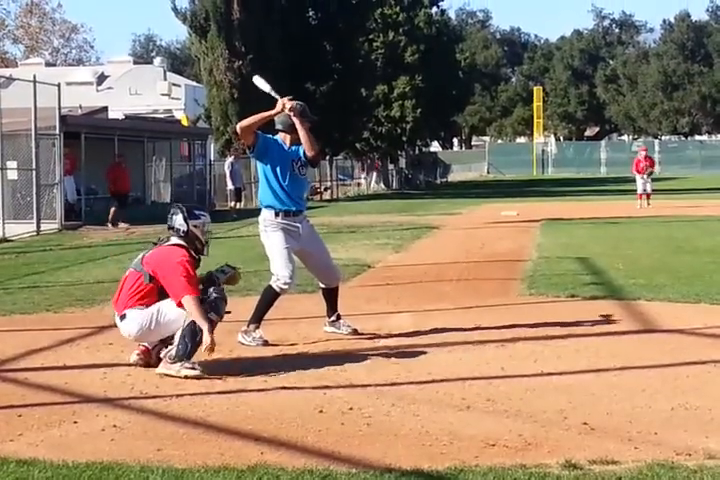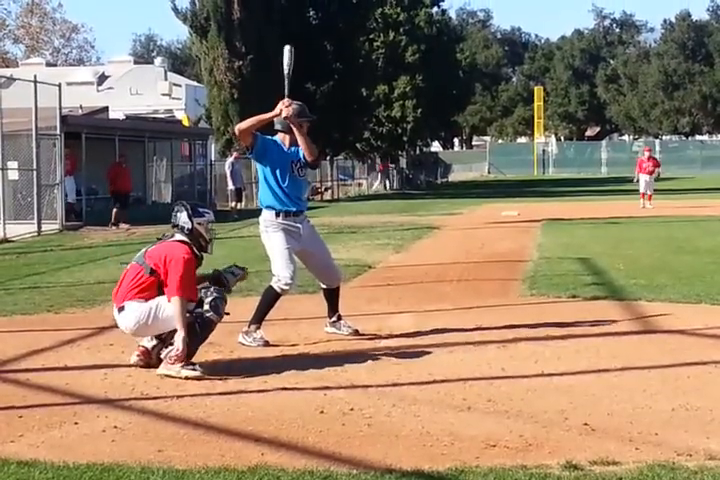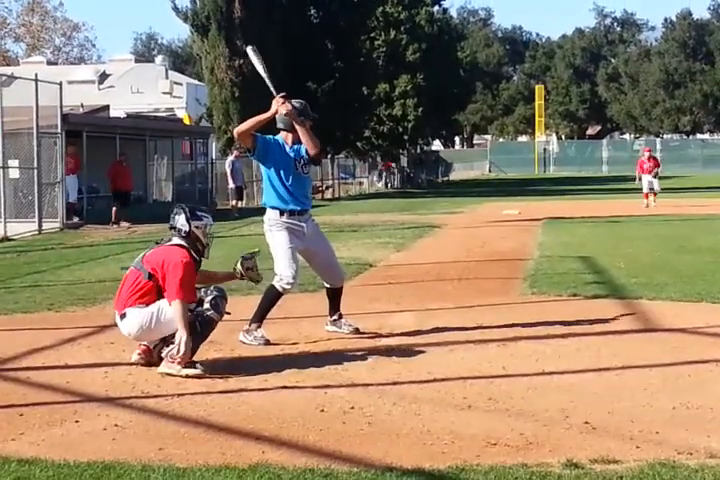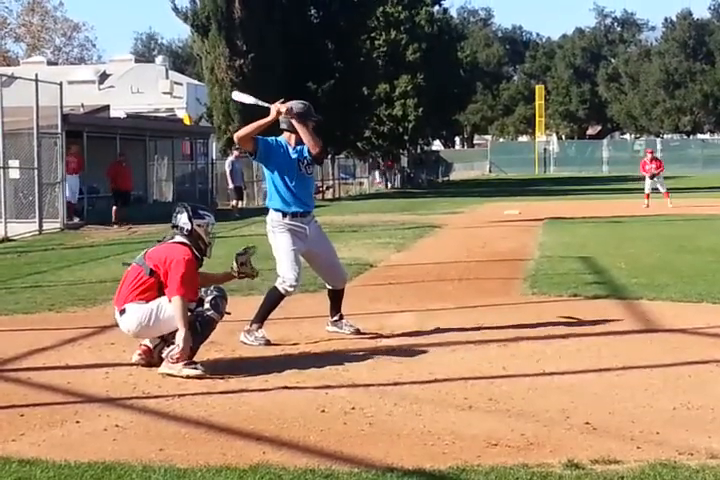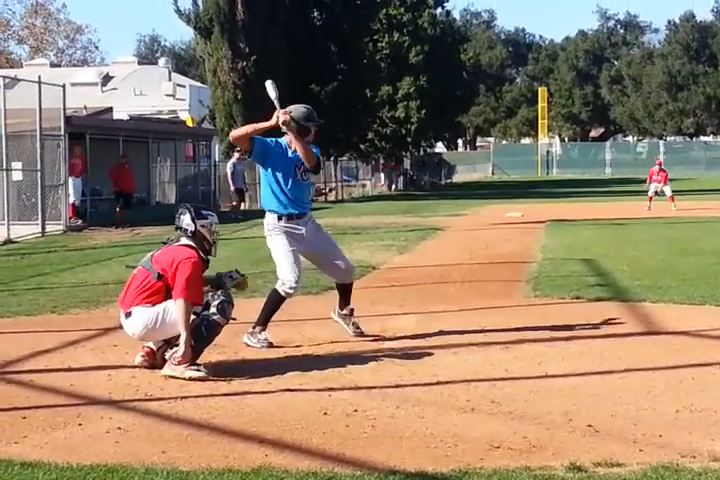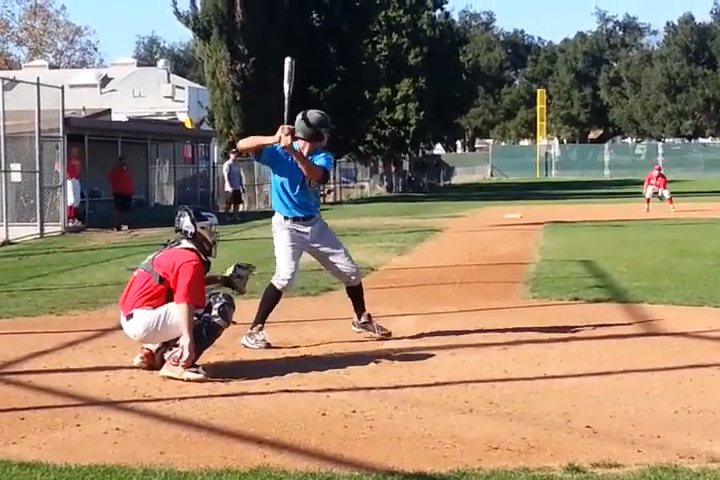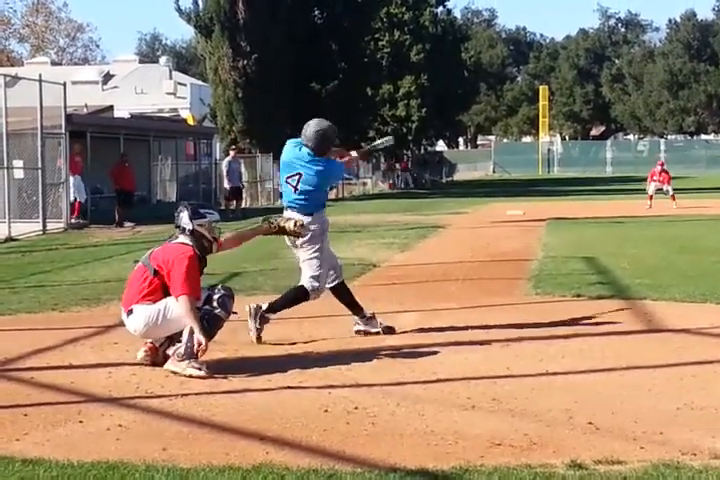
dt=0.3s
person 1, frame 1
left shoulder: (300, 151)
right shoulder: (267, 145)
left elbow: (314, 153)
right elbow: (242, 128)
left wrist: (296, 117)
right wrist: (275, 111)
left hip: (300, 221)
right hip: (275, 222)
left knee: (330, 273)
right knee: (283, 278)
left ankle: (332, 319)
right ankle: (250, 329)
person 1, frame 2
left shoulder: (300, 150)
right shoulder: (266, 145)
left elbow: (313, 158)
right elbow: (240, 130)
left wrist: (293, 124)
right wrist: (275, 113)
left hip: (301, 222)
right hip: (275, 222)
left knee: (330, 273)
right knee: (284, 278)
left ankle: (334, 319)
right ankle: (250, 329)
person 1, frame 3
left shoulder: (303, 148)
right shoulder: (268, 145)
left elbow: (316, 151)
right elbow: (239, 133)
left wrist: (295, 118)
right wrist: (271, 112)
left hip: (306, 221)
right hip: (279, 222)
left knee: (334, 273)
right knee: (286, 277)
left ankle: (334, 319)
right ankle: (251, 328)
person 1, frame 4
left shoulder: (307, 149)
right shoulder: (270, 147)
left elbow: (319, 150)
right elbow: (239, 138)
left wrist: (294, 119)
right wrist: (271, 118)
left hip: (309, 222)
right hip: (282, 223)
left knee: (337, 275)
right knee: (289, 279)
left ankle: (335, 319)
right ankle: (253, 328)
person 1, frame 5
left shoulder: (310, 150)
right shoulder: (268, 147)
left elbow: (312, 163)
right elbow: (235, 136)
left wrist: (292, 130)
right wrist: (270, 123)
left hip: (307, 223)
right hip: (279, 226)
left knee: (344, 270)
right knee: (290, 281)
left ankle: (343, 311)
right ankle: (256, 330)
person 1, frame 6
left shoulder: (321, 156)
right shoulder: (277, 150)
left elbow: (316, 175)
right elbow: (241, 146)
left wrist: (296, 154)
right wrist: (274, 140)
left hip: (315, 224)
right hip: (288, 226)
left knee: (350, 271)
right knee: (285, 276)
left ankle: (362, 319)
right ankle: (254, 330)
person 1, frame 7
left shoulder: (291, 147)
right shoulder: (326, 169)
right elbow: (338, 163)
left wrist: (342, 154)
right wrist: (343, 156)
left hip: (289, 221)
right hip: (310, 224)
left knee: (332, 273)
right knee: (313, 285)
left ankle: (363, 319)
right ankle: (262, 312)
person 2, frame 1
left shoulder: (167, 248)
right shoulder: (178, 256)
left elbow: (179, 284)
right elbow: (188, 297)
left wrist: (208, 279)
right wrist: (207, 329)
left hip: (129, 316)
right hip: (138, 321)
right knee: (214, 298)
left ankle: (149, 351)
right ankle: (175, 361)
person 2, frame 2
left shoulder: (169, 245)
right shoulder: (182, 253)
left elbow: (181, 281)
right elbow: (176, 297)
left wrist: (212, 278)
right wrist: (182, 335)
left hip: (127, 311)
right hip: (136, 314)
left knee: (193, 298)
right knee: (214, 298)
left ankle: (149, 350)
right ankle: (174, 361)
person 2, frame 3
left shoulder: (169, 249)
right shoulder: (180, 257)
left elbow: (198, 276)
right elbow: (178, 299)
left wrist: (236, 274)
right wrist: (185, 337)
left hip: (128, 317)
right hip: (138, 319)
left knee: (196, 297)
right knee: (214, 298)
left ankle: (151, 349)
right ankle: (175, 360)
person 2, frame 4
left shoulder: (169, 247)
right shoulder: (183, 255)
left elbow: (198, 280)
right elbow: (178, 296)
left wrist: (234, 273)
right wrist: (183, 333)
left hip: (128, 314)
right hip: (138, 316)
left knee: (198, 298)
right knee: (214, 298)
left ankle: (151, 349)
right ankle: (176, 360)
person 2, frame 5
left shoulder: (174, 249)
right shoulder: (190, 257)
right elbow: (182, 299)
left wrist: (214, 282)
right wrist: (186, 338)
left hip: (132, 316)
right hip: (144, 319)
right knee: (221, 302)
left ankle: (155, 351)
right ankle: (179, 362)
person 2, frame 6
left shoulder: (174, 251)
right shoulder: (190, 259)
right elbow: (183, 302)
left wrist: (221, 280)
right wrist: (188, 340)
left hip: (132, 318)
right hip: (144, 322)
right knee: (222, 304)
left ankle: (154, 352)
right ankle: (177, 363)
person 2, frame 7
left shoulder: (182, 244)
right shoulder: (185, 254)
left elbow: (224, 242)
right elbow: (184, 297)
left wrist: (268, 228)
right wrist: (198, 331)
left hip: (138, 314)
right hip: (144, 316)
right knee: (221, 297)
left ankle: (156, 347)
right ankle: (182, 358)
